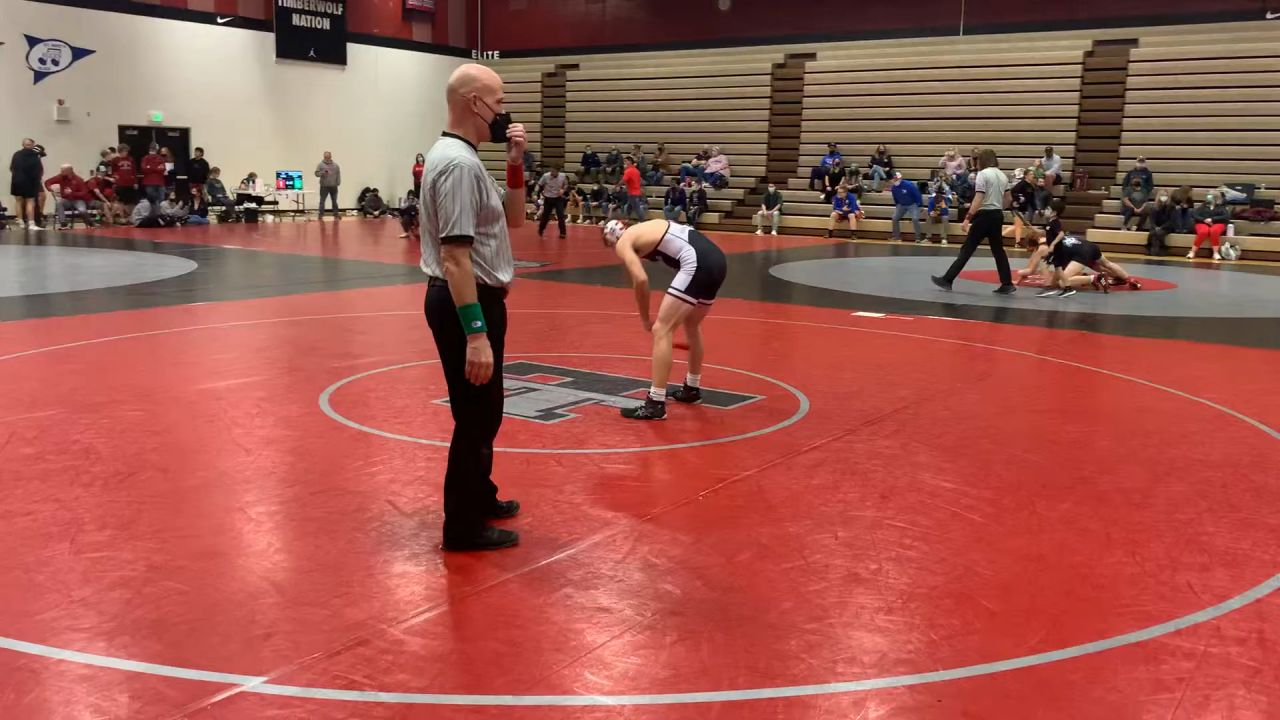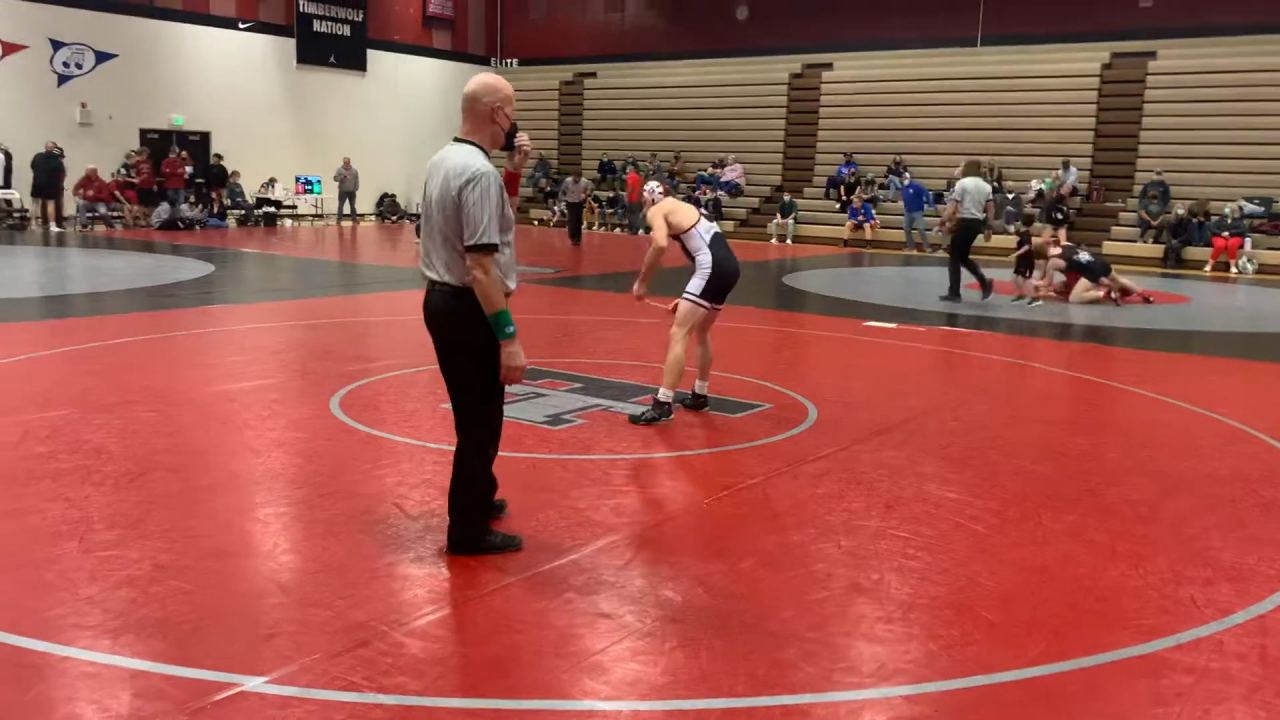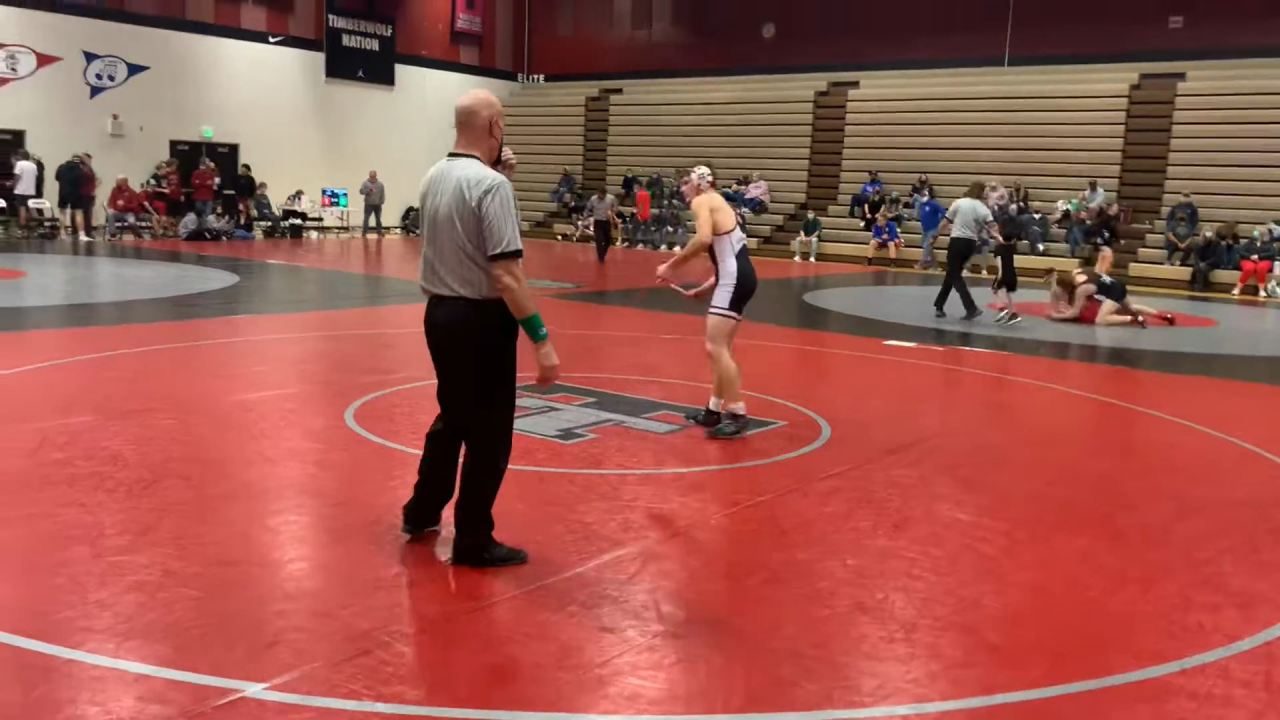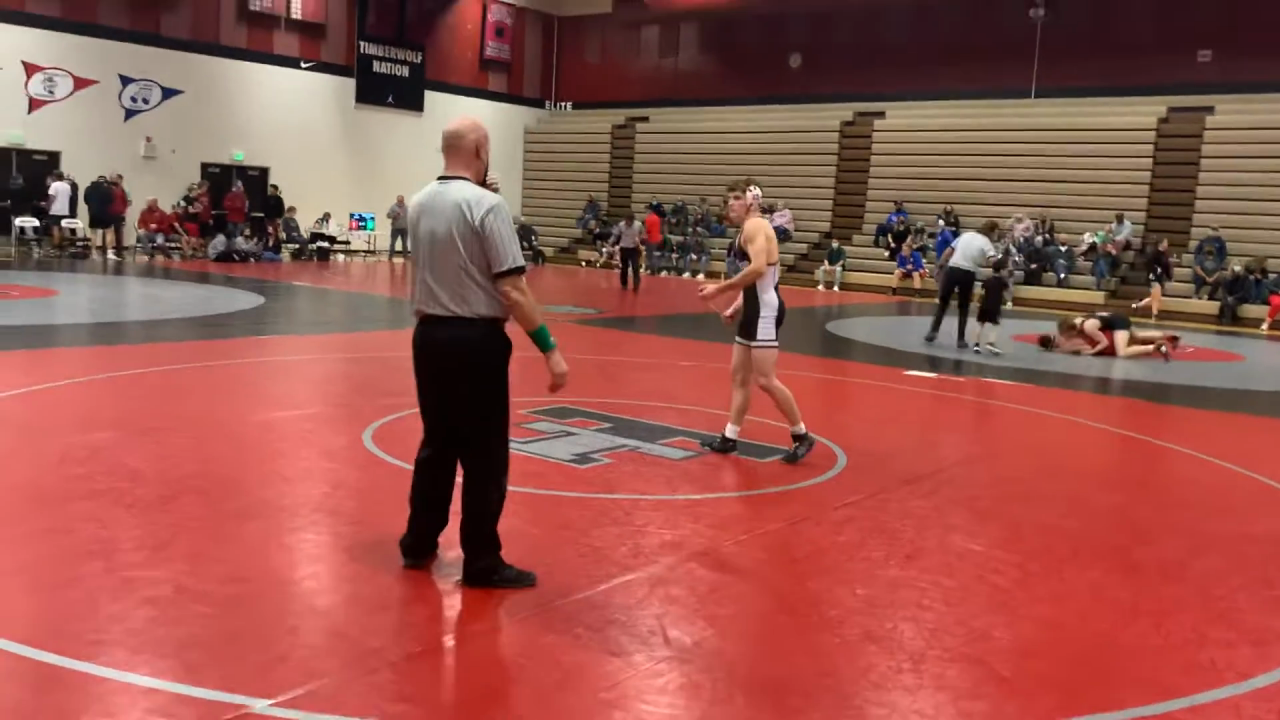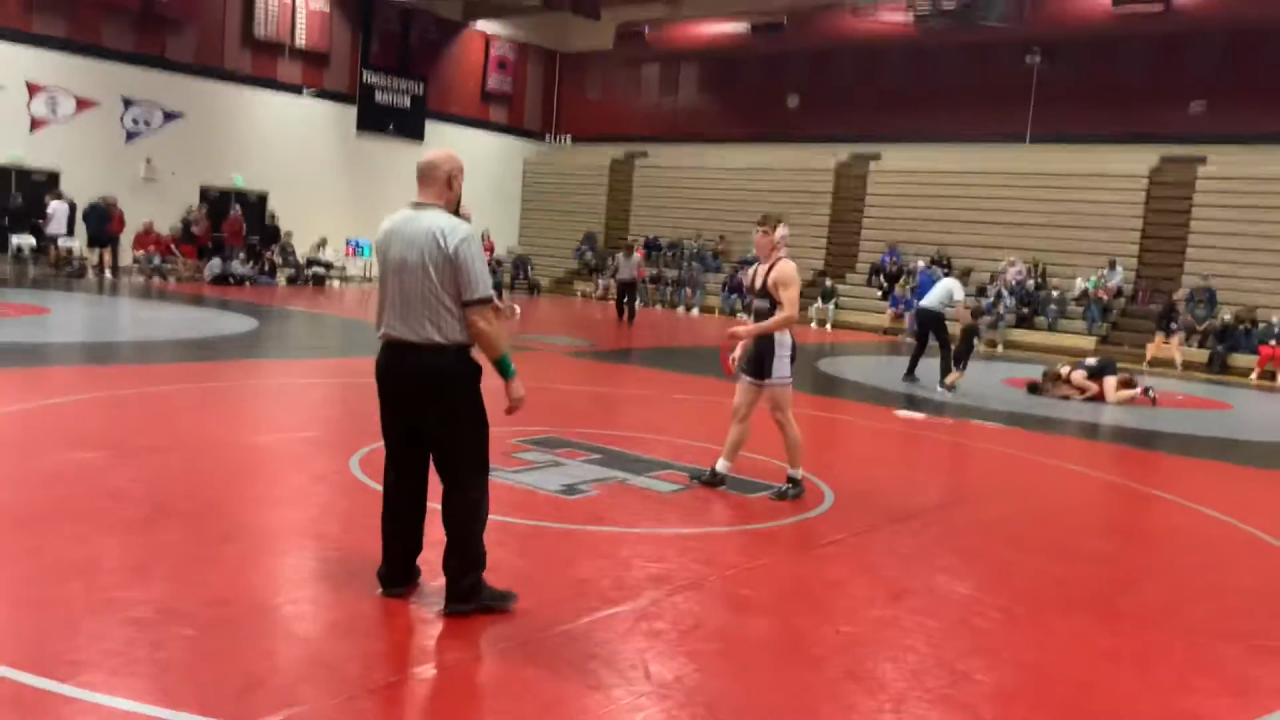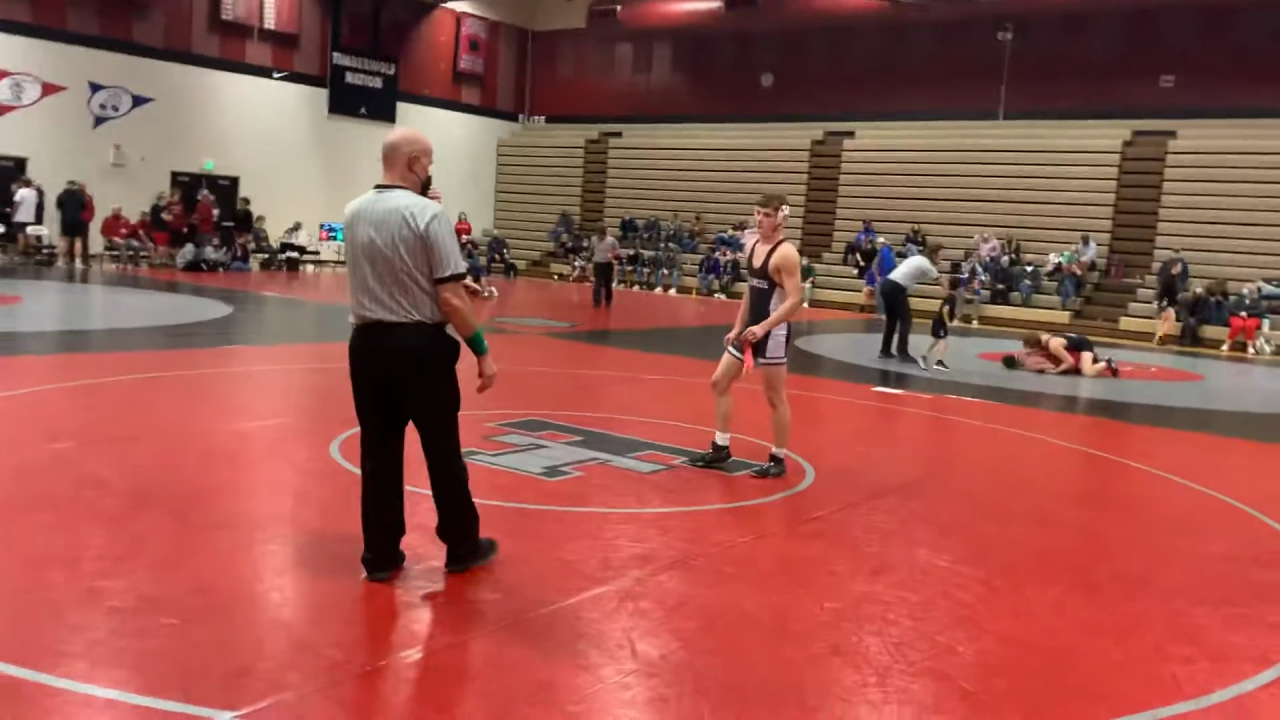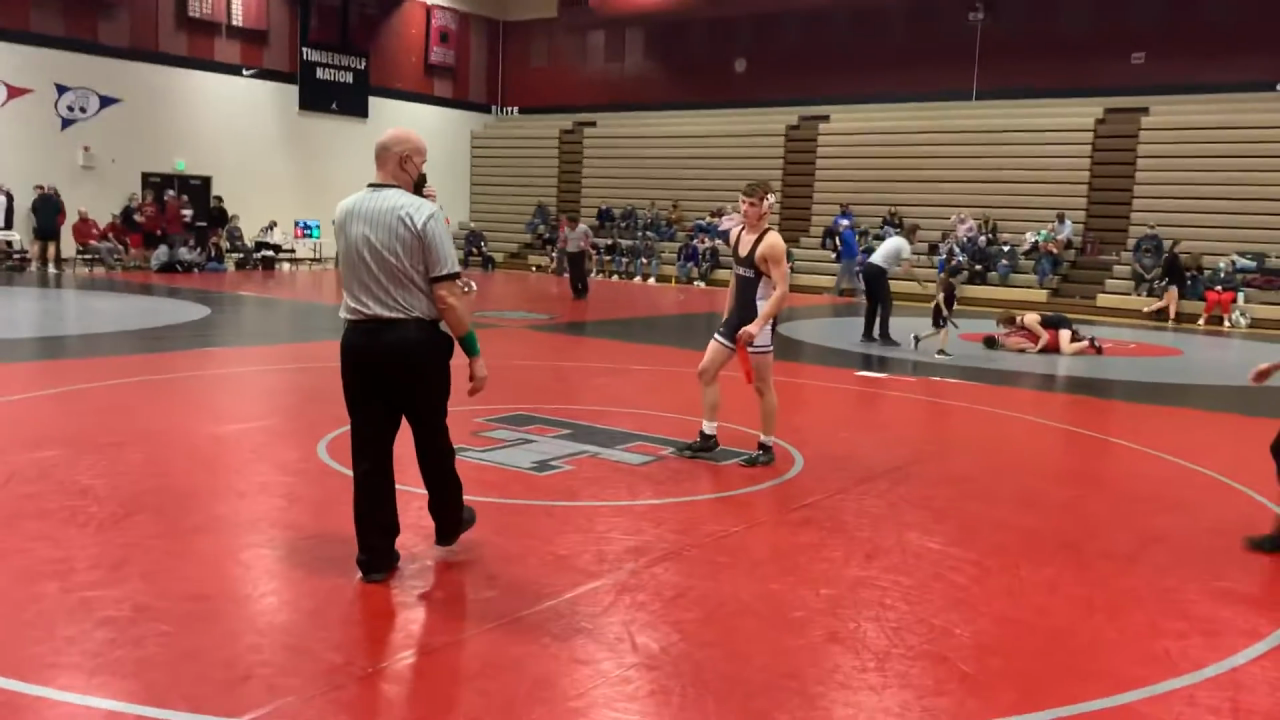
dt=0.3s
person 1, frame 1
left shoulder: (457, 156)
right shoulder: (459, 164)
left elbow: (511, 219)
right elbow: (455, 257)
left wrist: (515, 164)
right wrist: (476, 334)
left hip: (469, 300)
right hip: (466, 303)
left knee: (482, 410)
right knee: (476, 415)
left ankle: (478, 498)
right ankle: (464, 525)
person 1, frame 2
left shoulder: (446, 158)
right shoulder: (479, 172)
right elbow: (480, 265)
left wrist: (514, 172)
right wrist: (508, 337)
left hip: (444, 300)
right hip: (470, 309)
left knee: (475, 414)
right knee: (480, 419)
left ankle: (478, 499)
right ankle: (468, 529)
person 1, frame 3
left shoulder: (433, 178)
right shoulder: (490, 184)
right elbow: (507, 274)
right wrist: (541, 339)
left hip: (439, 312)
right hip: (480, 321)
left knee: (451, 418)
right knee: (488, 434)
left ankle: (423, 511)
right ankle: (473, 540)
person 1, frame 4
left shoulder: (419, 202)
right shoulder: (486, 205)
right elbow: (512, 289)
right wrist: (549, 349)
left hip: (429, 335)
right hip: (475, 340)
left knee: (437, 444)
right knee: (485, 455)
left ankle: (419, 542)
right ankle: (481, 561)
person 1, frame 5
left shoulder: (388, 230)
right shoulder: (459, 234)
right elbow: (479, 317)
right wrist: (509, 374)
left hip: (395, 361)
right hip: (445, 366)
left knee: (402, 471)
right knee: (465, 477)
left ankle: (397, 571)
right ankle: (464, 586)
person 1, frame 6
left shoulder: (354, 212)
right shoulder: (428, 214)
right elbow: (451, 296)
right wrist: (482, 351)
left hip: (368, 343)
right hip: (421, 345)
left knee: (378, 453)
right knee: (443, 450)
left ankle: (381, 555)
right ankle: (462, 546)
person 1, frame 7
left shoulder: (345, 212)
right shoulder: (424, 213)
right elbow: (446, 295)
right wrist: (474, 353)
left hip: (360, 341)
right hip: (415, 341)
left knee: (370, 451)
right knee: (432, 443)
left ankle: (375, 555)
right ankle: (449, 523)
person 2, frame 1
left shoulder: (623, 242)
right shoulder: (648, 229)
left elbow: (641, 280)
left wrist: (646, 319)
left hip: (698, 263)
right hip: (715, 259)
left knee: (662, 330)
right knee: (690, 325)
left ankle: (655, 404)
right ankle: (691, 389)
person 2, frame 2
left shoulder: (656, 211)
right shoulder: (683, 209)
left elbow: (660, 245)
left wrist: (641, 281)
right wrist: (687, 299)
left hip: (712, 268)
right hip: (728, 266)
left knee: (678, 334)
right knee: (700, 334)
left ankle: (663, 404)
right ankle: (699, 396)
person 2, frame 3
left shoulder: (702, 201)
right shoulder: (717, 204)
left elbow: (704, 239)
left wrist: (672, 265)
right wrist: (704, 287)
left hip: (733, 280)
right hip: (738, 276)
left knee: (715, 348)
right knee: (719, 348)
left ankle: (738, 415)
right ankle: (715, 410)
person 2, frame 4
left shoulder: (755, 226)
right shoulder: (750, 230)
left elbow: (758, 269)
left wrist: (719, 289)
right wrist: (736, 307)
left hip: (765, 310)
right hip: (754, 309)
left knee: (765, 380)
right knee: (739, 375)
left ankle: (801, 436)
right ankle: (730, 437)
person 2, frame 5
left shoulder: (785, 269)
right shoulder: (755, 270)
left elbow: (791, 314)
left wrist: (751, 330)
right wrist: (740, 346)
left hip: (777, 349)
right hip: (757, 349)
left knee: (781, 417)
right knee: (739, 412)
left ankle: (795, 480)
right ankle: (719, 471)
person 2, frame 6
left shoulder: (786, 253)
right shoulder: (751, 246)
left elbow: (795, 300)
left wrist: (764, 327)
right wrist: (737, 327)
left hip: (773, 332)
right hip: (750, 330)
left knee: (774, 396)
right knee: (719, 381)
left ankle: (778, 459)
right ankle: (720, 449)
person 2, frame 7
left shoulder: (772, 242)
right shoulder: (736, 235)
left elbow: (782, 290)
left wrist: (758, 324)
right wrist: (726, 314)
left hip: (758, 318)
right hip: (736, 315)
left knee: (762, 385)
right knee: (706, 371)
left ankle: (766, 447)
right ankle: (707, 437)
